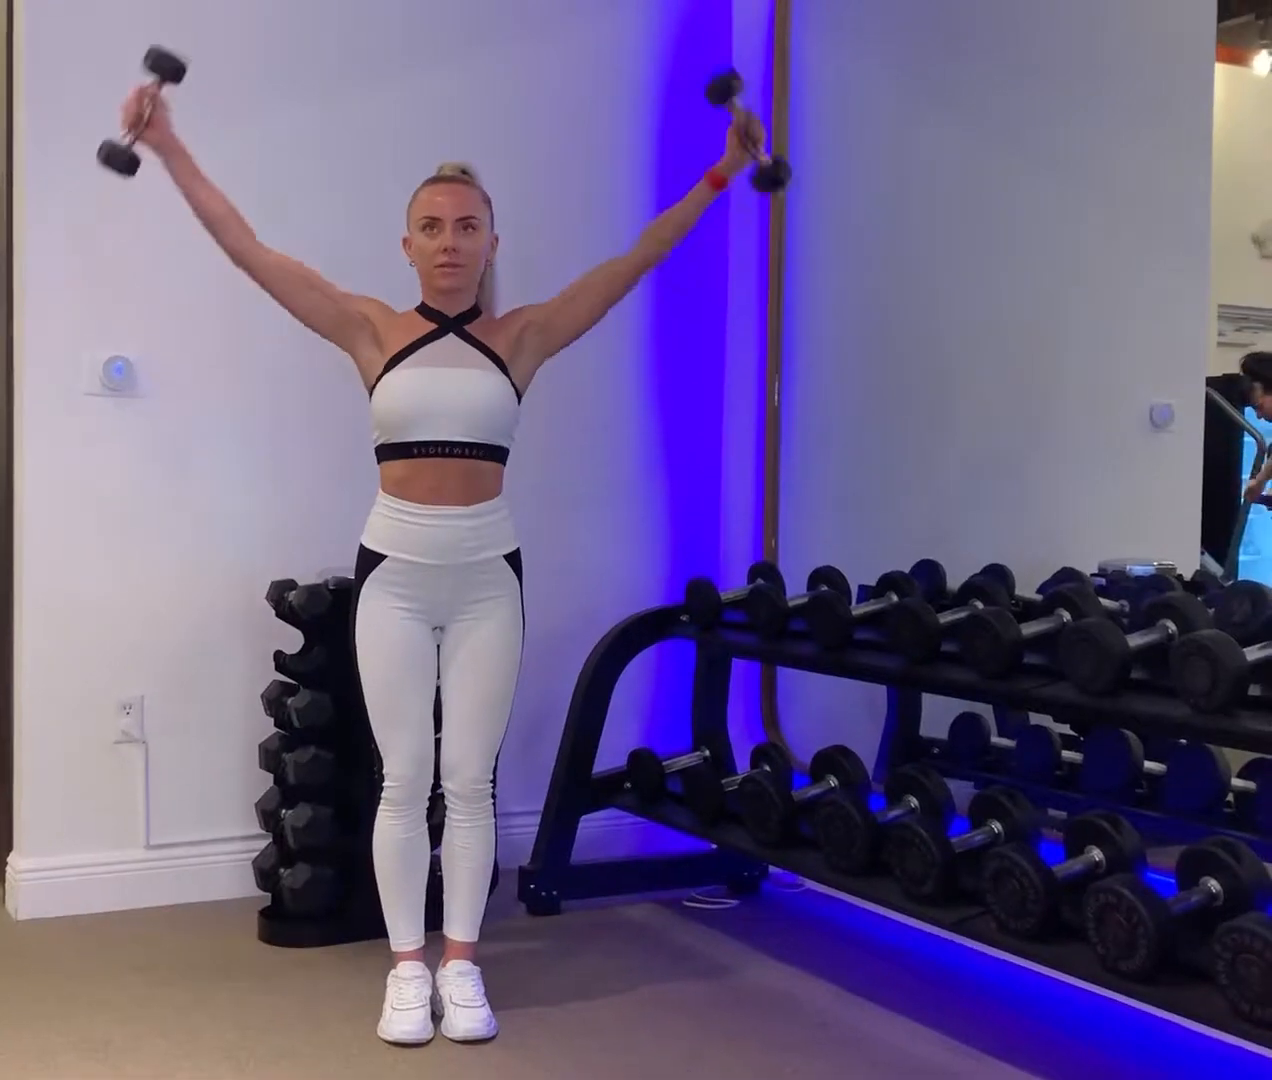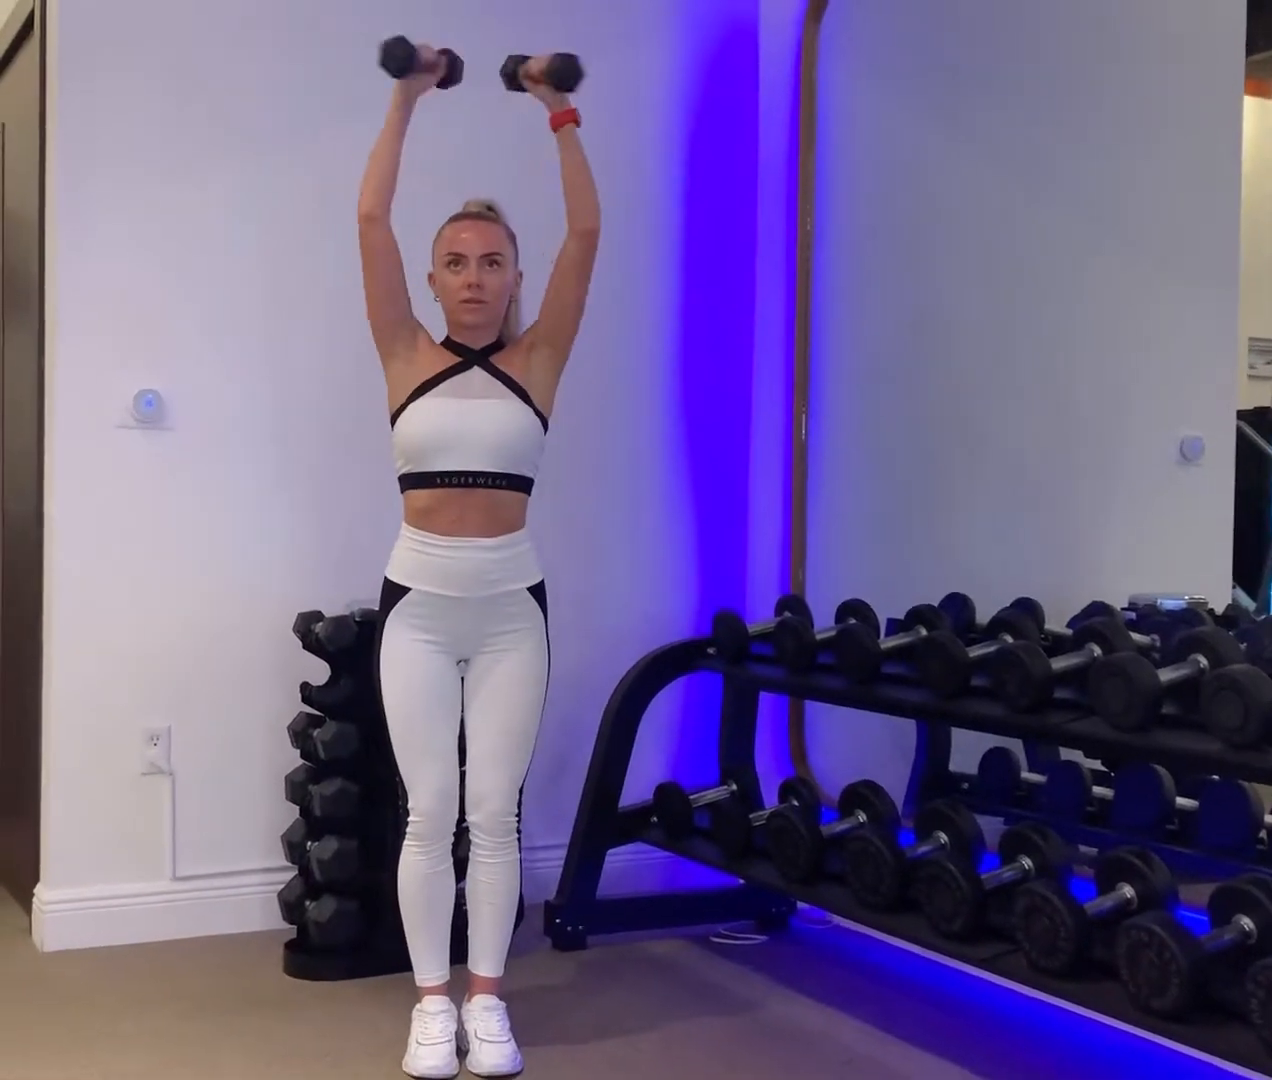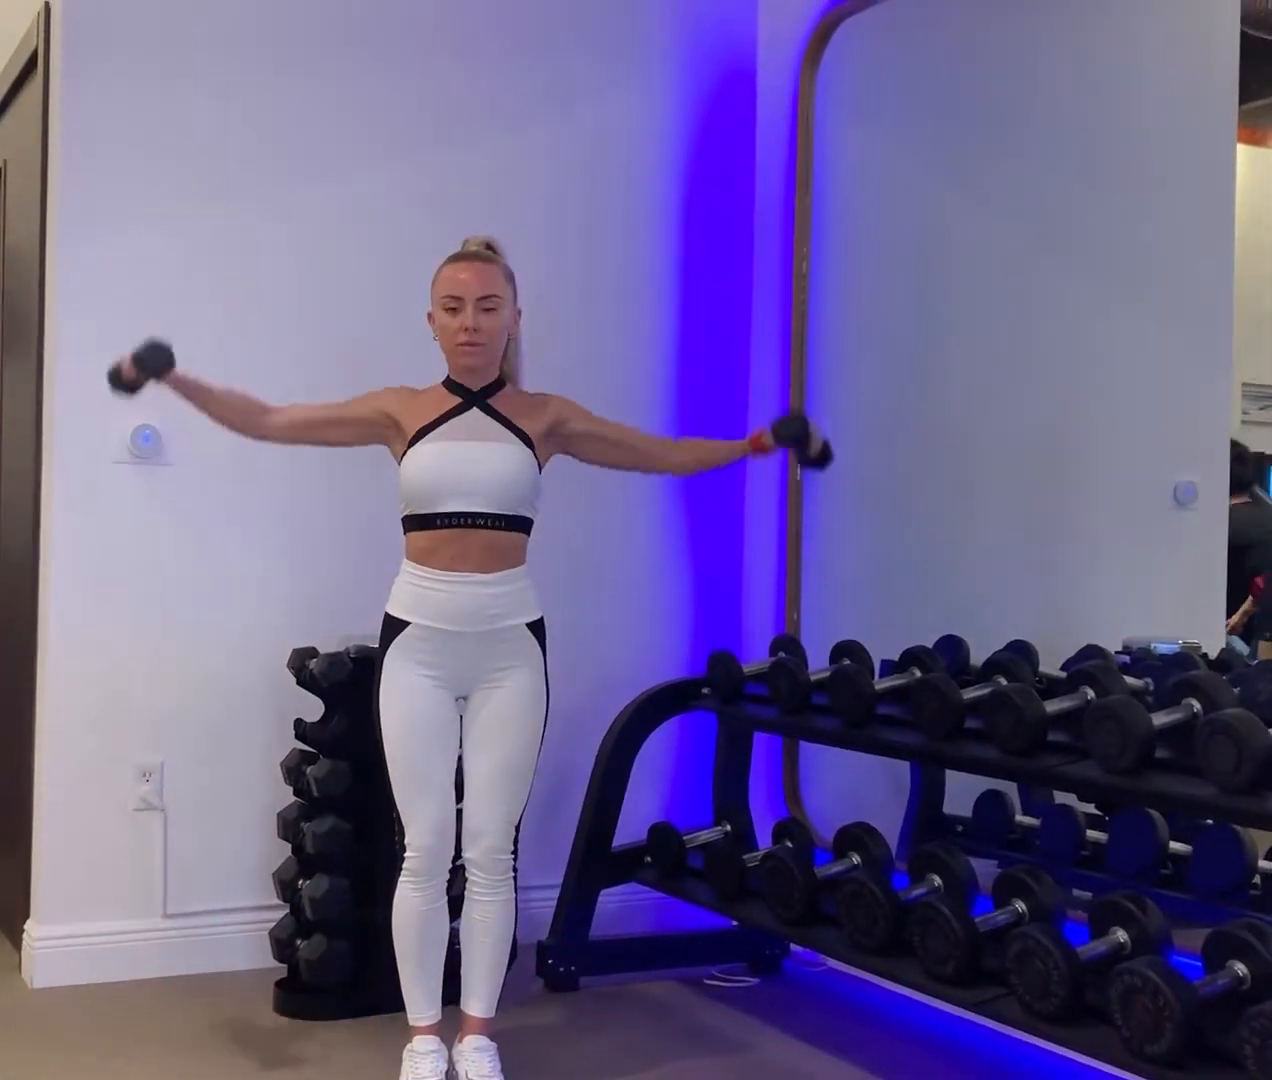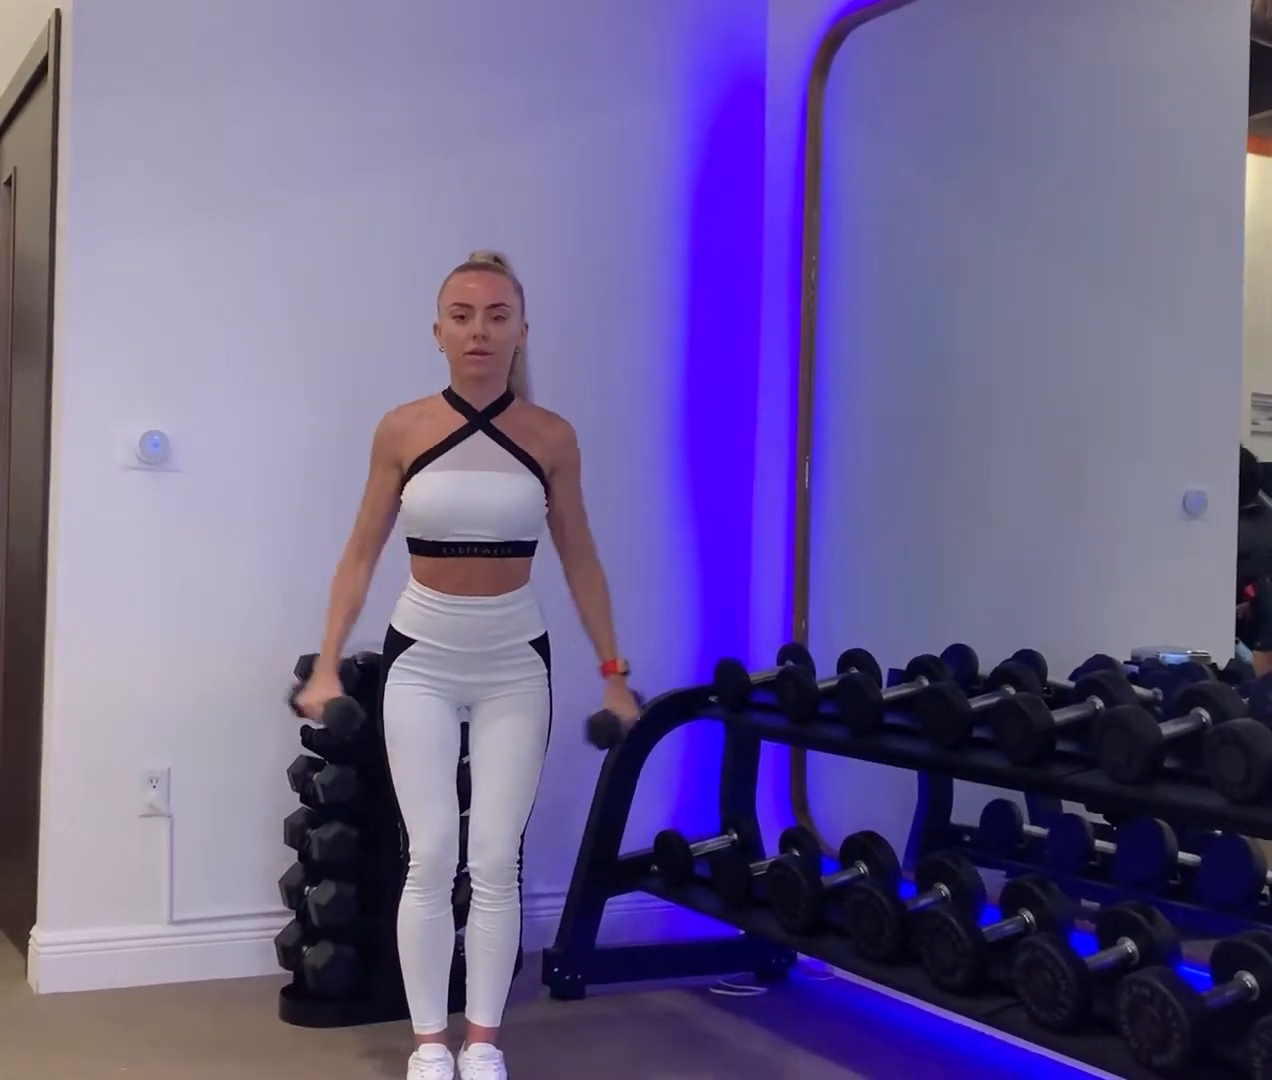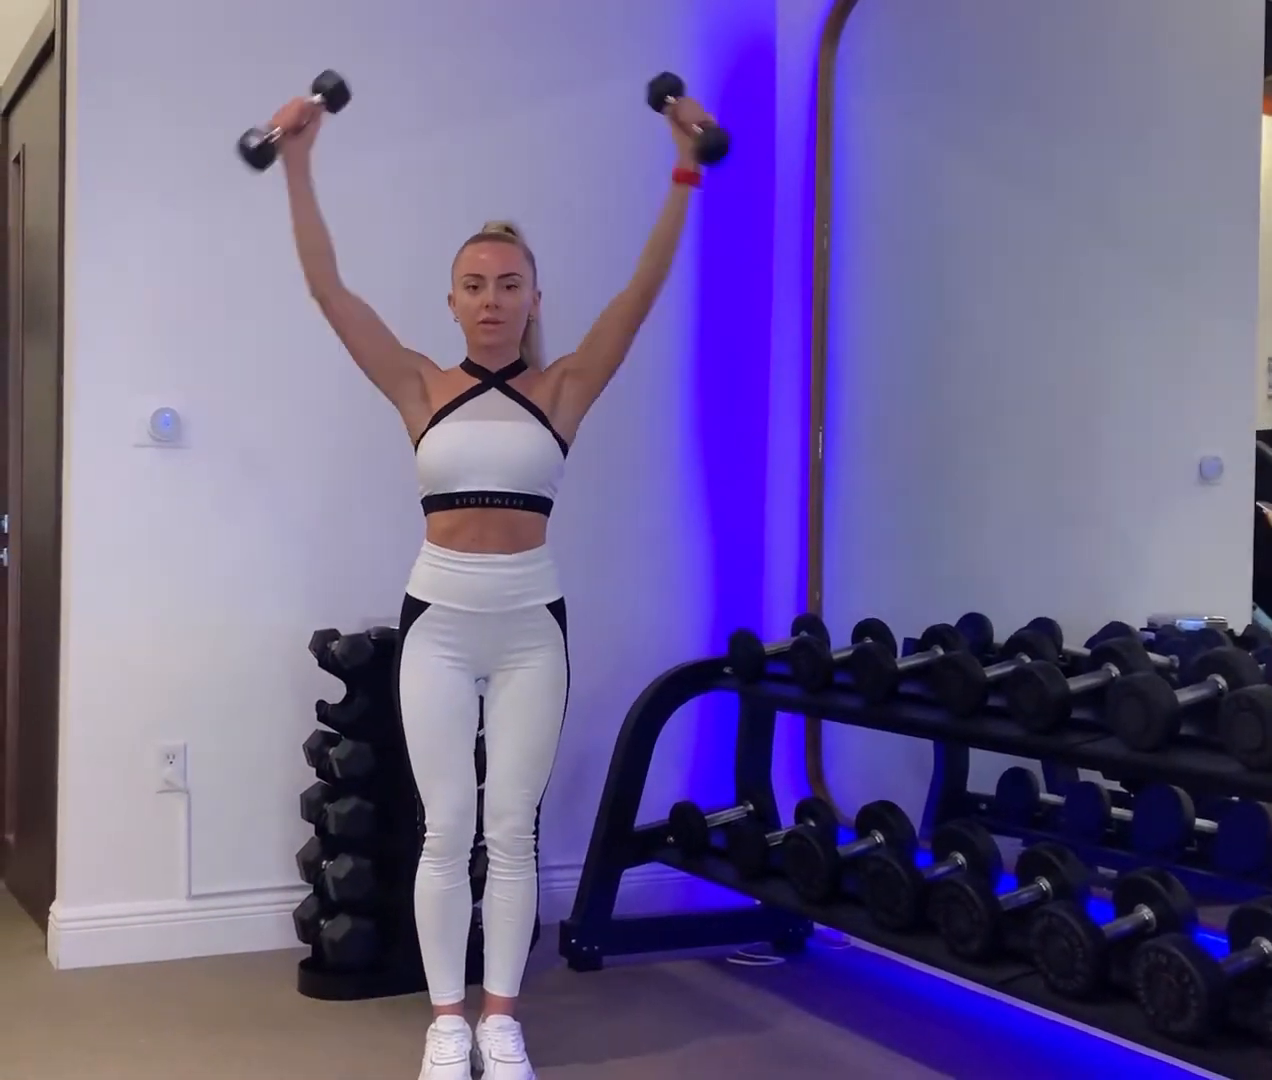
dt=1s
person 1, frame 1
left shoulder: (520, 337)
right shoulder: (373, 330)
left elbow: (633, 264)
right elbow: (248, 251)
left wrist: (719, 178)
right wrist: (168, 148)
left hip: (485, 573)
right hip: (394, 569)
left knee: (469, 779)
right knee: (405, 778)
left ankle: (461, 962)
right ankle: (408, 962)
person 1, frame 2
left shoulder: (538, 362)
right shoulder: (407, 359)
left elbow: (588, 235)
right elbow: (368, 221)
left wrist: (560, 112)
right wrist: (406, 100)
left hip: (509, 605)
right hip: (418, 603)
left knee: (494, 813)
right knee: (430, 813)
left ankle: (486, 997)
person 1, frame 3
left shoulder: (545, 415)
right shoulder: (400, 408)
left elbow: (660, 454)
right elbow: (267, 422)
left wrist: (755, 446)
right wrist: (175, 381)
left hip: (509, 644)
right hip: (419, 640)
left knee: (491, 851)
right knee: (426, 848)
person 1, frame 4
left shoulder: (551, 436)
right shoulder: (402, 428)
left elbow: (581, 563)
right elbow: (360, 552)
left wrist: (612, 672)
right wrist: (326, 664)
left hip: (513, 664)
right hip: (421, 660)
left knee: (496, 861)
right knee: (430, 858)
person 1, frame 5
left shoulder: (563, 391)
right shoulder: (420, 388)
left elbow: (645, 288)
right elbow: (327, 287)
left wrist: (684, 173)
right wrist: (298, 161)
left hip: (529, 628)
right hip: (438, 622)
left knee: (512, 830)
right knee: (447, 829)
